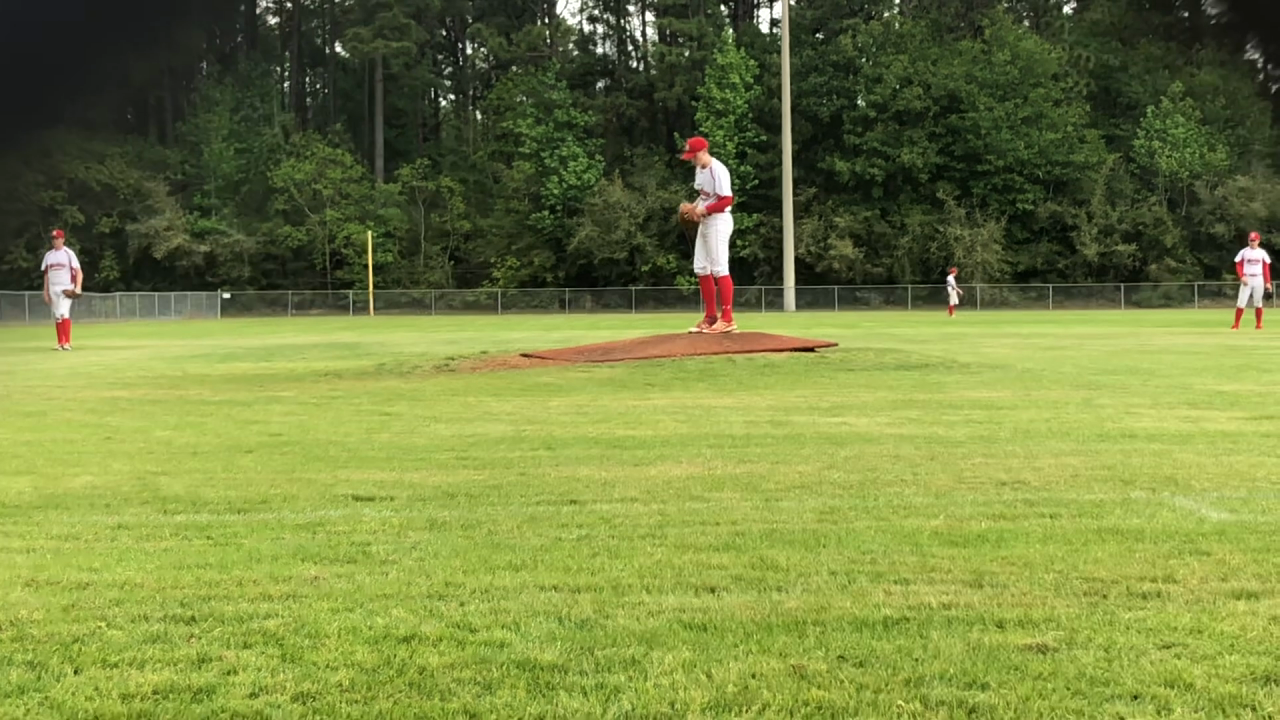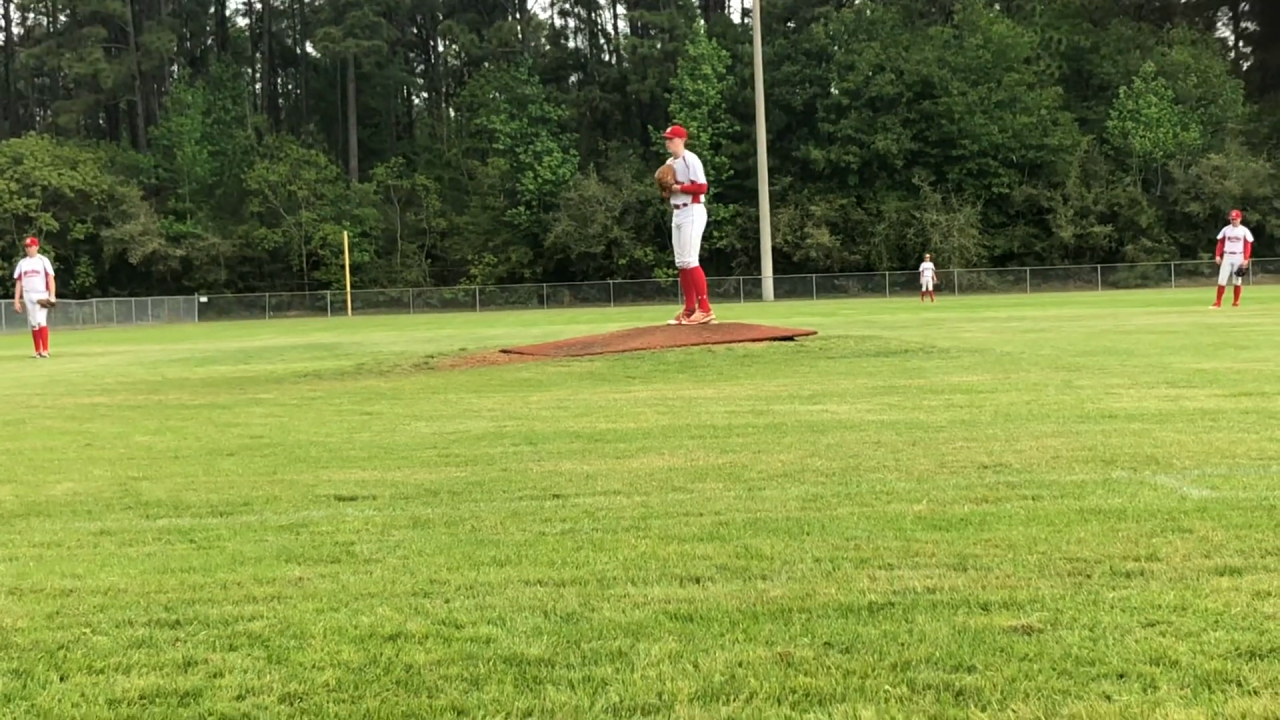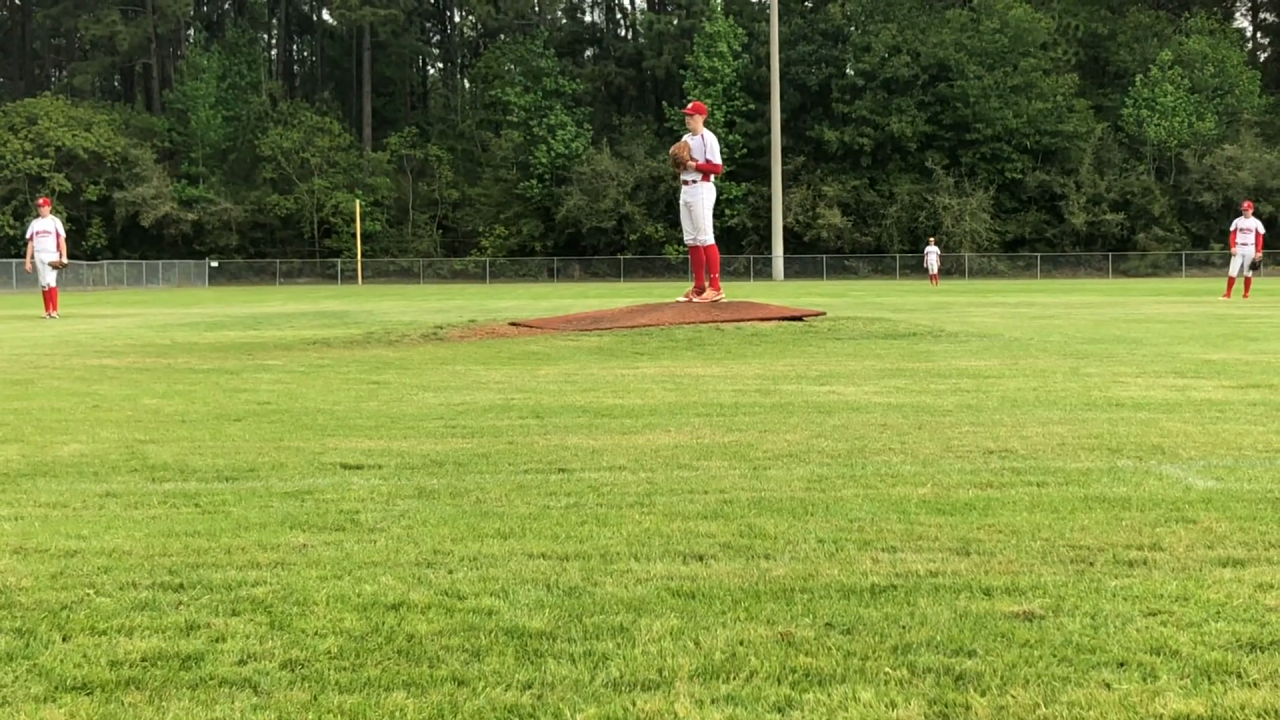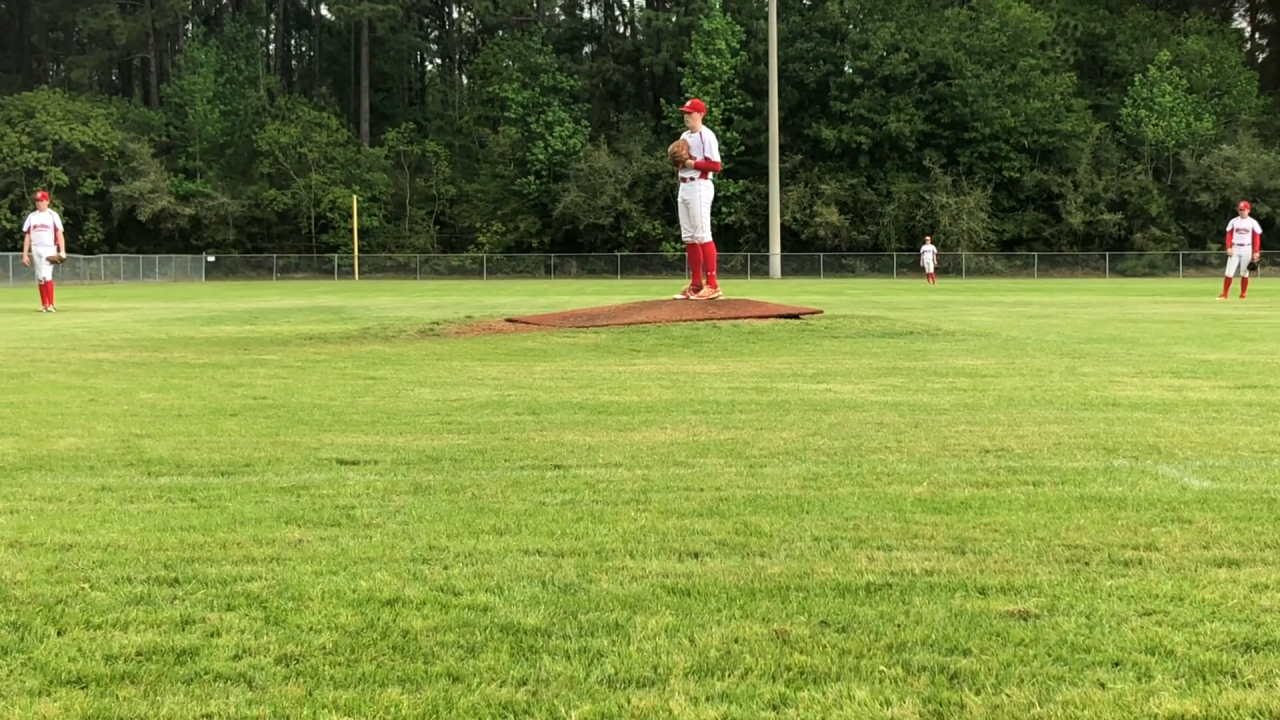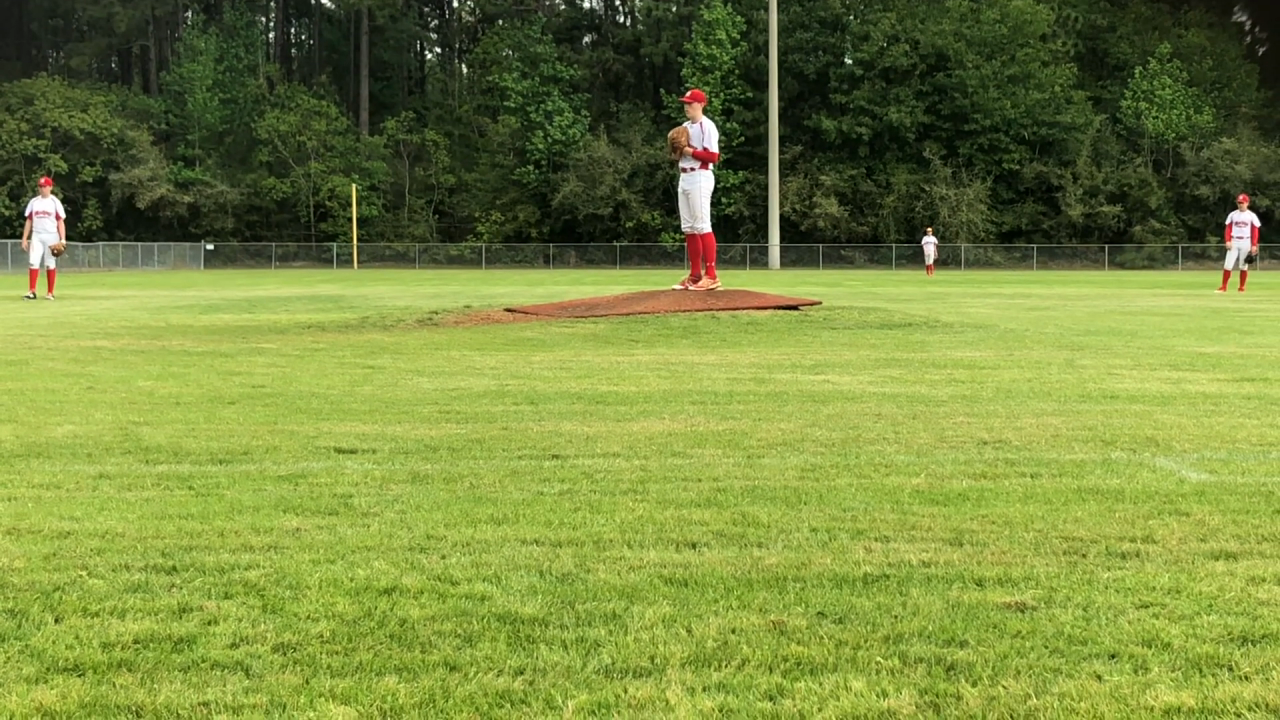
dt=1s
person 1, frame 1
left shoulder: (718, 170)
right shoulder: (699, 170)
left elbow: (727, 200)
left wrist: (704, 208)
right wrist: (695, 207)
left hip: (718, 221)
right hip: (704, 222)
left knee: (720, 269)
right knee: (701, 269)
left ankle: (727, 319)
right ankle: (710, 316)
person 1, frame 2
left shoulder: (690, 159)
right shoulder: (669, 163)
left elbow: (702, 188)
left wrist: (678, 188)
left hip: (692, 212)
right hip: (677, 214)
left knee: (689, 260)
right knee: (681, 263)
left ankle: (705, 309)
right ankle: (689, 309)
person 1, frame 3
left shoulder: (708, 138)
right shoulder: (685, 139)
left elbow: (717, 168)
left wrist: (692, 165)
left hip: (701, 189)
right hip: (685, 190)
left knee: (705, 238)
right knee: (691, 240)
left ankle: (715, 287)
right ankle: (699, 286)
person 1, frame 4
left shoulder: (706, 136)
right shoulder: (684, 136)
left elbow: (715, 165)
left wrist: (691, 163)
left hip: (699, 187)
right hip: (683, 187)
left knee: (702, 235)
right knee: (689, 237)
left ankle: (712, 285)
right ankle: (696, 284)
person 1, frame 5
left shoulder: (707, 126)
right shoulder: (685, 127)
left elbow: (713, 157)
left wrist: (689, 151)
left hip: (700, 178)
right hip: (684, 178)
left knee: (702, 226)
right knee: (689, 228)
left ankle: (711, 276)
right ankle: (695, 274)
